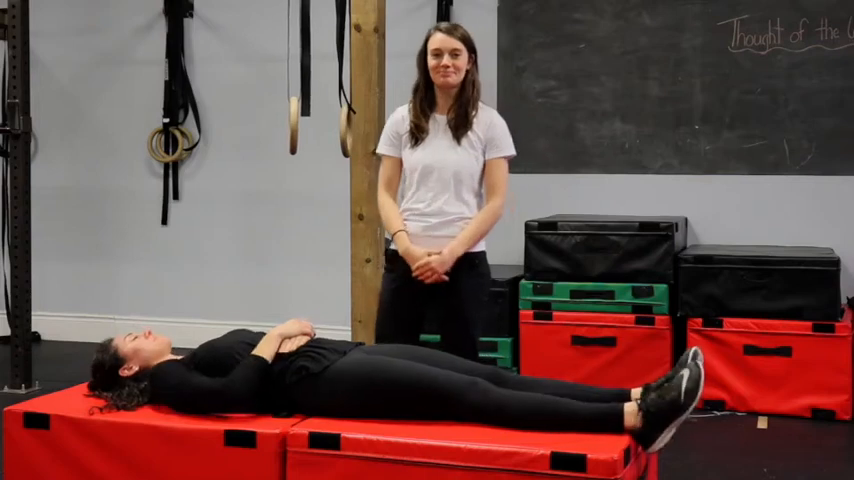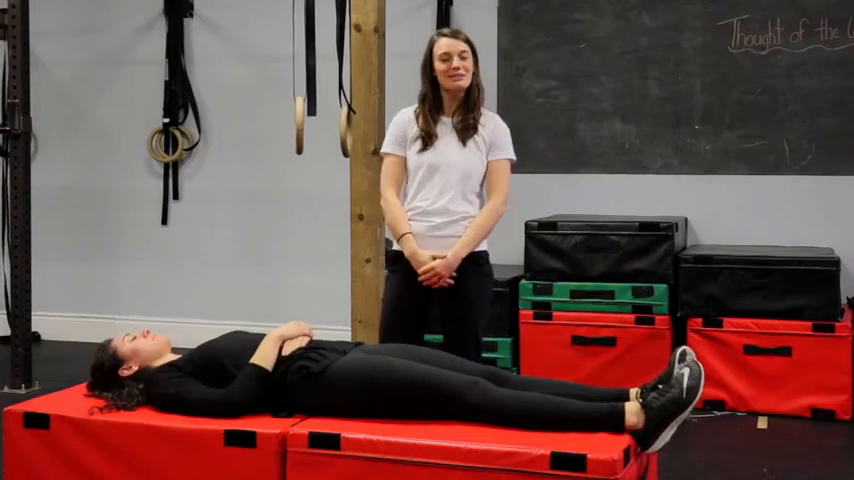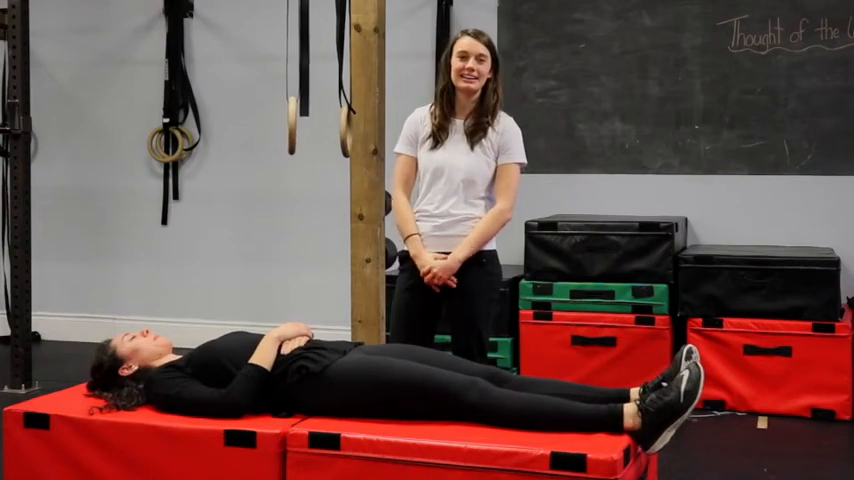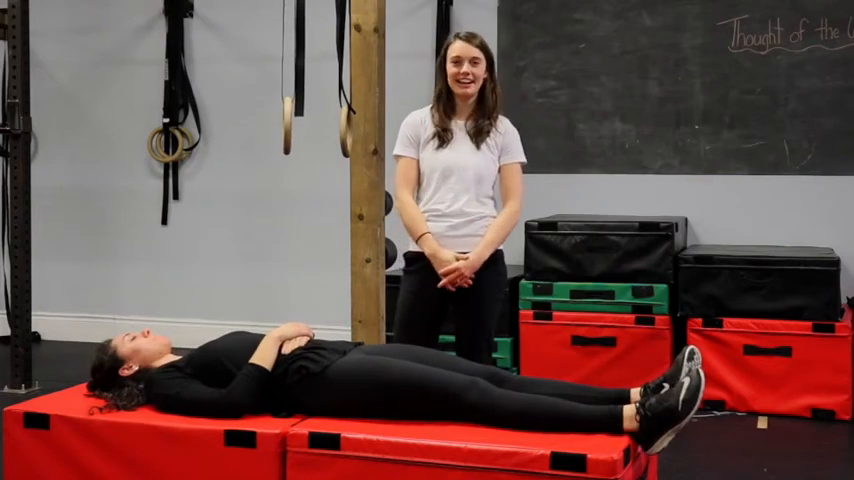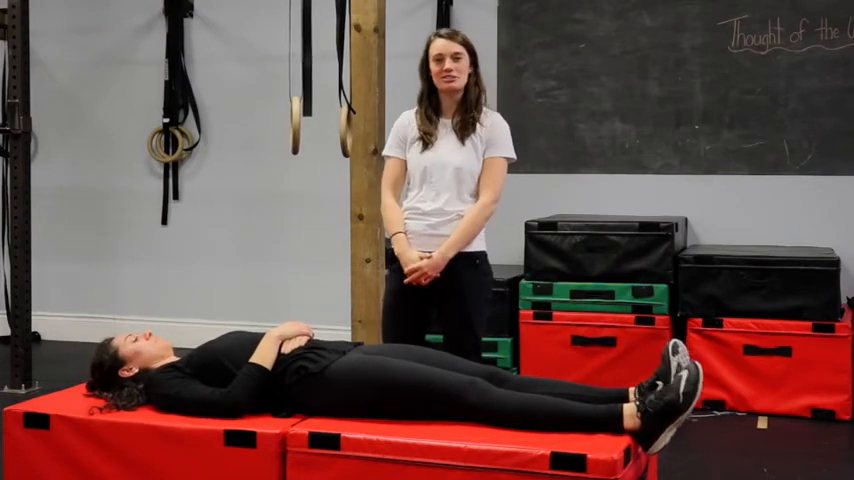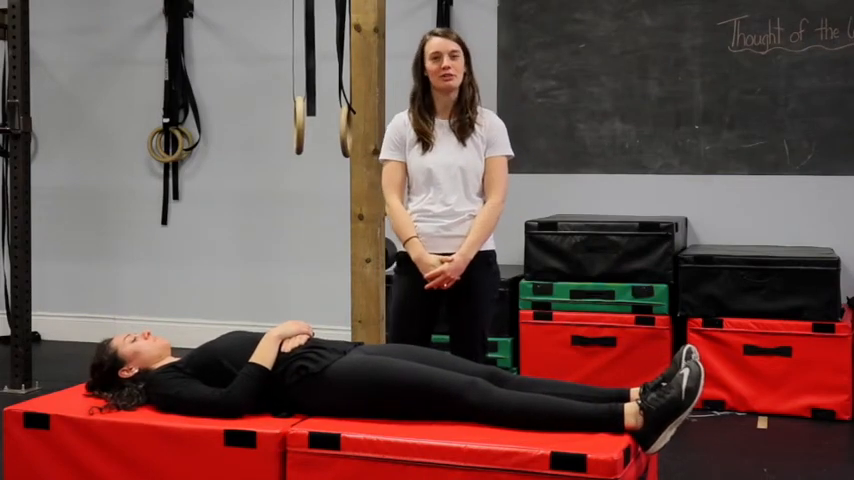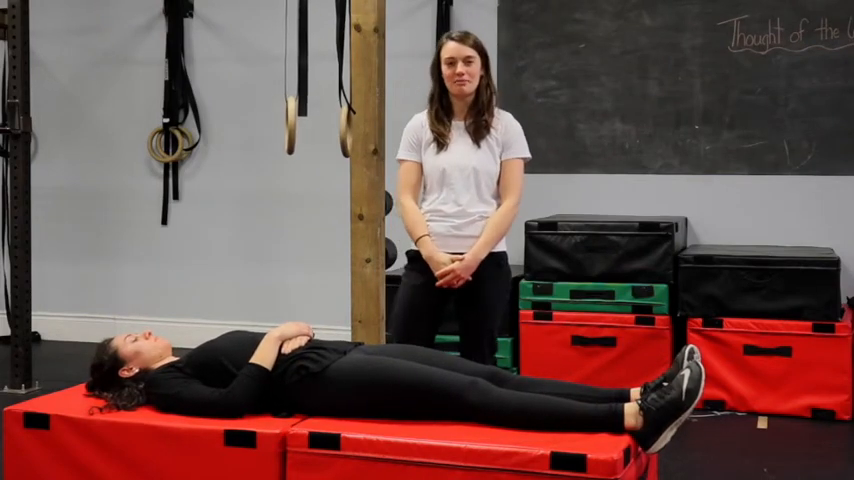
dt=0.7s
person 1, frame 1
left shoulder: (192, 358)
right shoulder: (168, 382)
right elbow: (234, 393)
left wrist: (287, 337)
right wrist: (275, 335)
left hip: (340, 356)
right hip: (318, 383)
left knee: (491, 376)
right knee: (472, 398)
left ankle: (638, 397)
right ankle: (633, 421)
person 1, frame 2
left shoulder: (192, 359)
right shoulder: (165, 385)
right elbow: (237, 401)
left wrist: (284, 337)
right wrist: (274, 340)
left hip: (339, 355)
right hip: (319, 383)
left knee: (490, 375)
right knee: (473, 396)
left ankle: (637, 396)
right ankle: (634, 420)
person 1, frame 3
left shoulder: (193, 358)
right shoulder: (165, 386)
right elbow: (236, 402)
left wrist: (282, 337)
right wrist: (272, 340)
left hip: (340, 355)
right hip: (319, 384)
left knee: (491, 376)
right knee: (472, 397)
left ankle: (637, 396)
right ankle: (634, 420)
person 1, frame 4
left shoulder: (192, 359)
right shoulder: (166, 385)
right elbow: (237, 402)
left wrist: (284, 336)
right wrist: (274, 339)
left hip: (338, 354)
right hip: (318, 383)
left knee: (490, 375)
right knee: (473, 396)
left ankle: (637, 397)
right ankle: (632, 420)
person 1, frame 5
left shoulder: (193, 359)
right shoulder: (165, 386)
right elbow: (236, 402)
left wrist: (288, 334)
right wrist: (274, 339)
left hip: (339, 354)
right hip: (320, 383)
left knee: (493, 376)
right knee: (473, 396)
left ankle: (636, 395)
right ankle: (632, 420)
person 1, frame 6
left shoulder: (193, 360)
right shoulder: (167, 387)
right elbow: (237, 402)
left wrist: (288, 336)
right wrist: (274, 338)
left hip: (341, 355)
right hip: (318, 382)
left knee: (491, 376)
right knee: (474, 397)
left ankle: (637, 395)
right ankle: (634, 419)
person 1, frame 7
left shoulder: (194, 358)
right shoulder: (166, 386)
right elbow: (236, 402)
left wrist: (288, 335)
right wrist: (275, 339)
left hip: (343, 354)
right hip: (320, 384)
left knee: (491, 375)
right knee: (474, 398)
left ankle: (636, 396)
right ankle: (634, 420)
person 2, frame 1
left shoulder: (489, 123)
right shoulder: (402, 120)
left elbow: (495, 202)
right elbow: (386, 194)
left wrist: (449, 255)
right wrist: (407, 248)
left hip: (464, 262)
right hip: (404, 259)
person 2, frame 2
left shoulder: (492, 127)
right shoulder: (406, 121)
left elbow: (497, 202)
right elbow: (389, 194)
left wrist: (454, 257)
right wrist: (414, 251)
left hip: (468, 261)
right hip: (408, 259)
left knee: (463, 362)
person 2, frame 3
left shoulder: (503, 129)
right shoulder: (420, 121)
left elbow: (503, 206)
right elbow: (400, 194)
left wrist: (455, 259)
right wrist: (418, 252)
left hip: (474, 261)
right hip: (418, 259)
left knee: (469, 362)
person 2, frame 4
left shoulder: (502, 130)
right shoulder: (417, 123)
left elbow: (513, 205)
right elbow: (404, 196)
left wrist: (475, 258)
right wrist: (435, 252)
left hip: (483, 263)
right hip: (424, 258)
left knee: (474, 362)
person 2, frame 5
left shoulder: (491, 126)
right shoulder: (408, 124)
left elbow: (488, 201)
right elbow: (389, 195)
left wrist: (442, 256)
right wrist: (403, 250)
left hip: (465, 260)
right hip: (407, 260)
left knee: (463, 362)
person 2, frame 6
left shoulder: (488, 124)
right shoulder: (403, 125)
left elbow: (495, 200)
right elbow: (393, 199)
left wrist: (461, 258)
right wrist: (420, 255)
left hip: (475, 260)
right hip: (416, 260)
left knee: (469, 361)
person 2, frame 7
left shoulder: (504, 126)
right shoulder: (420, 126)
left elbow: (510, 202)
right elbow: (407, 198)
left wrist: (472, 258)
right wrist: (431, 253)
left hip: (486, 261)
right hip: (427, 259)
left knee: (477, 362)
